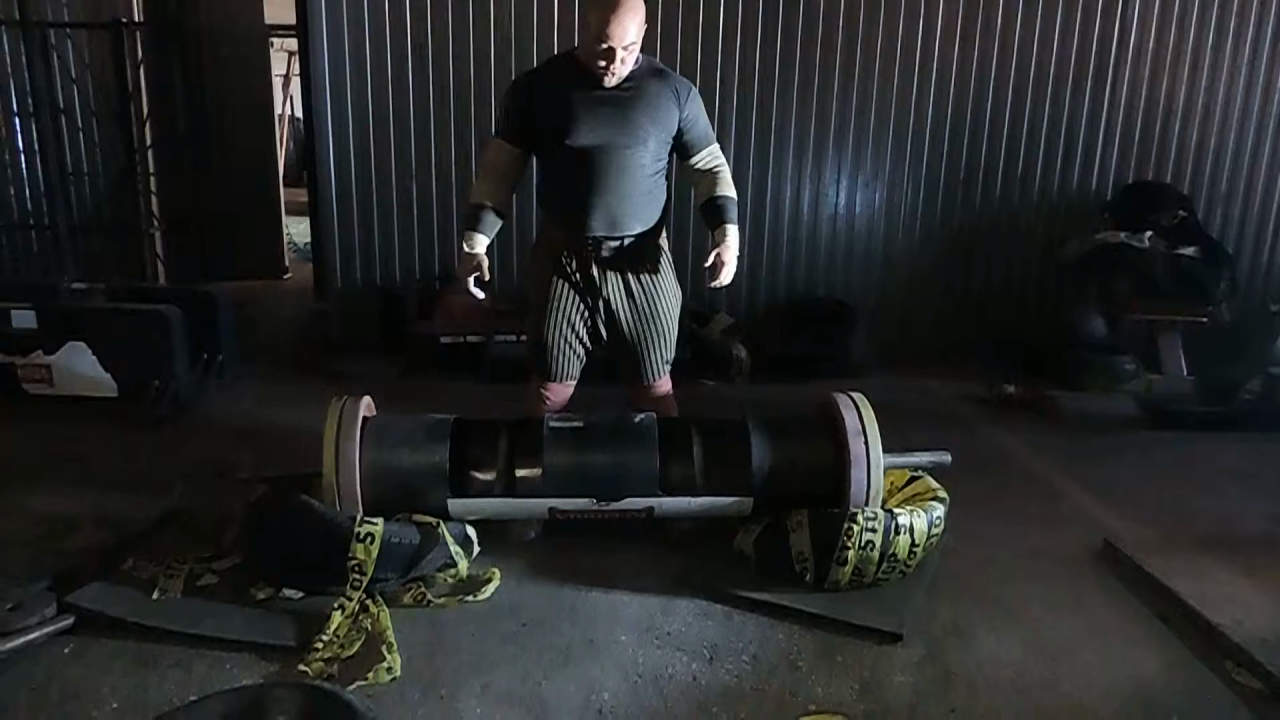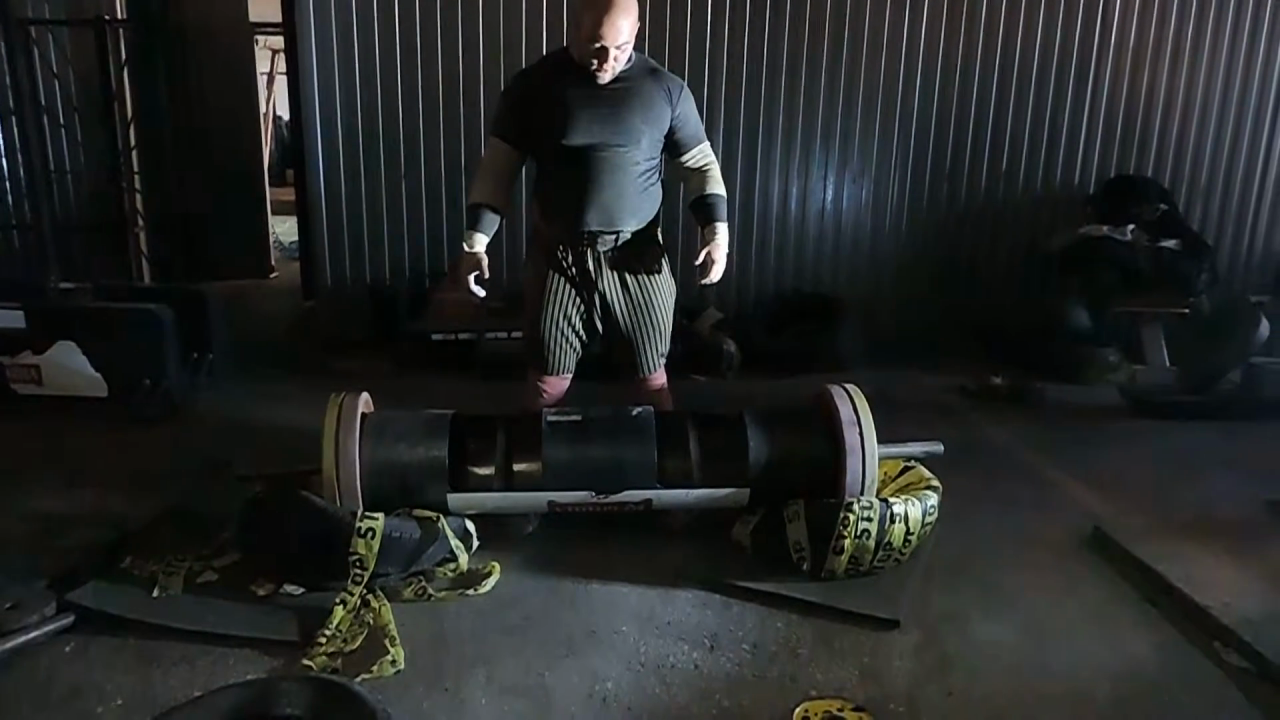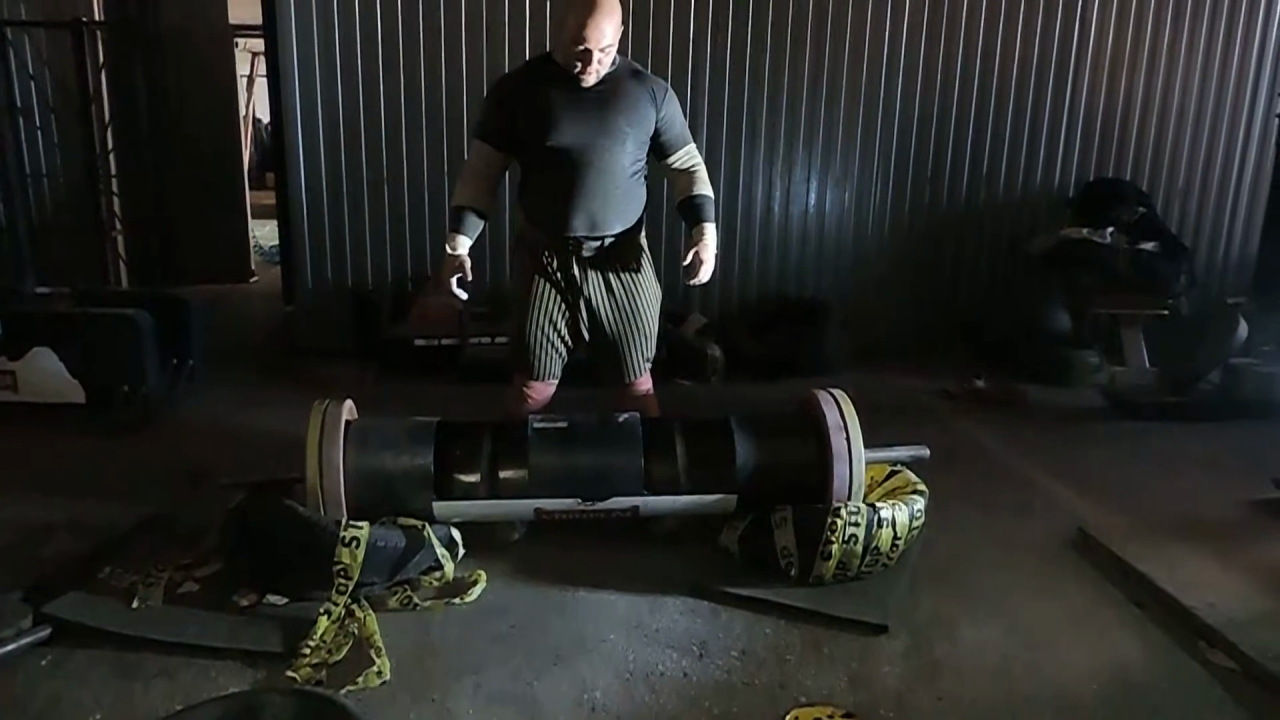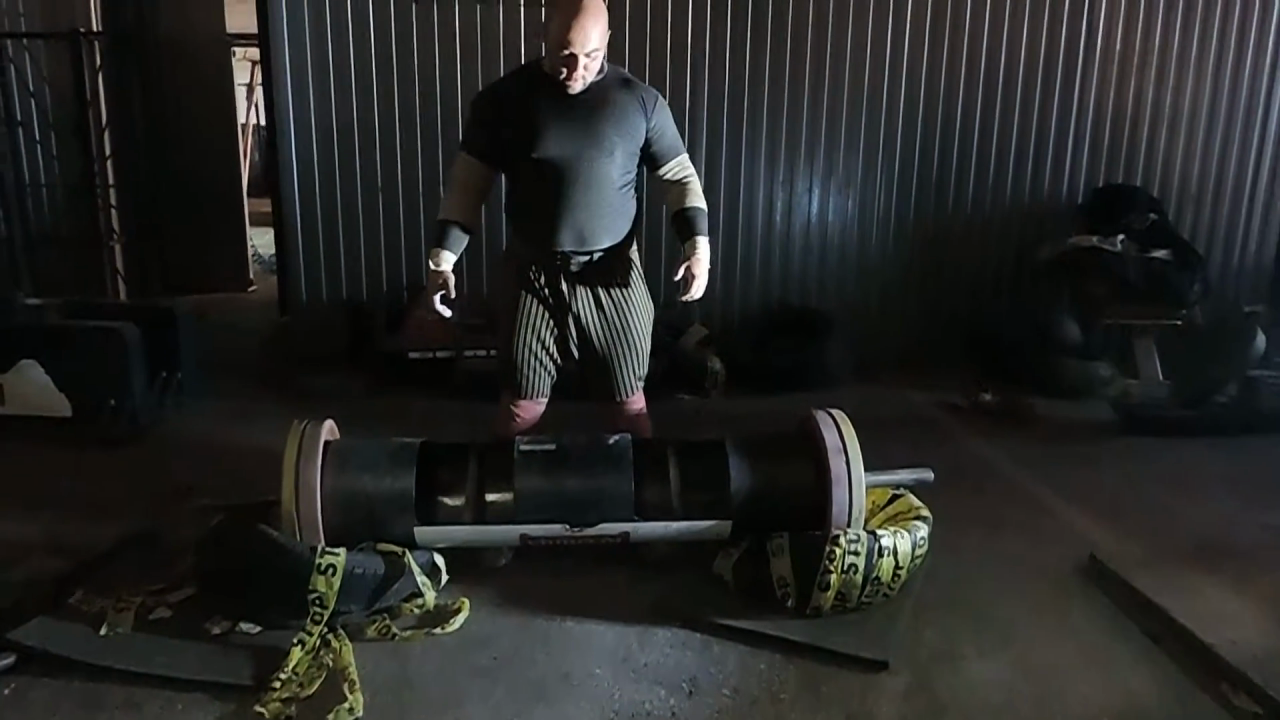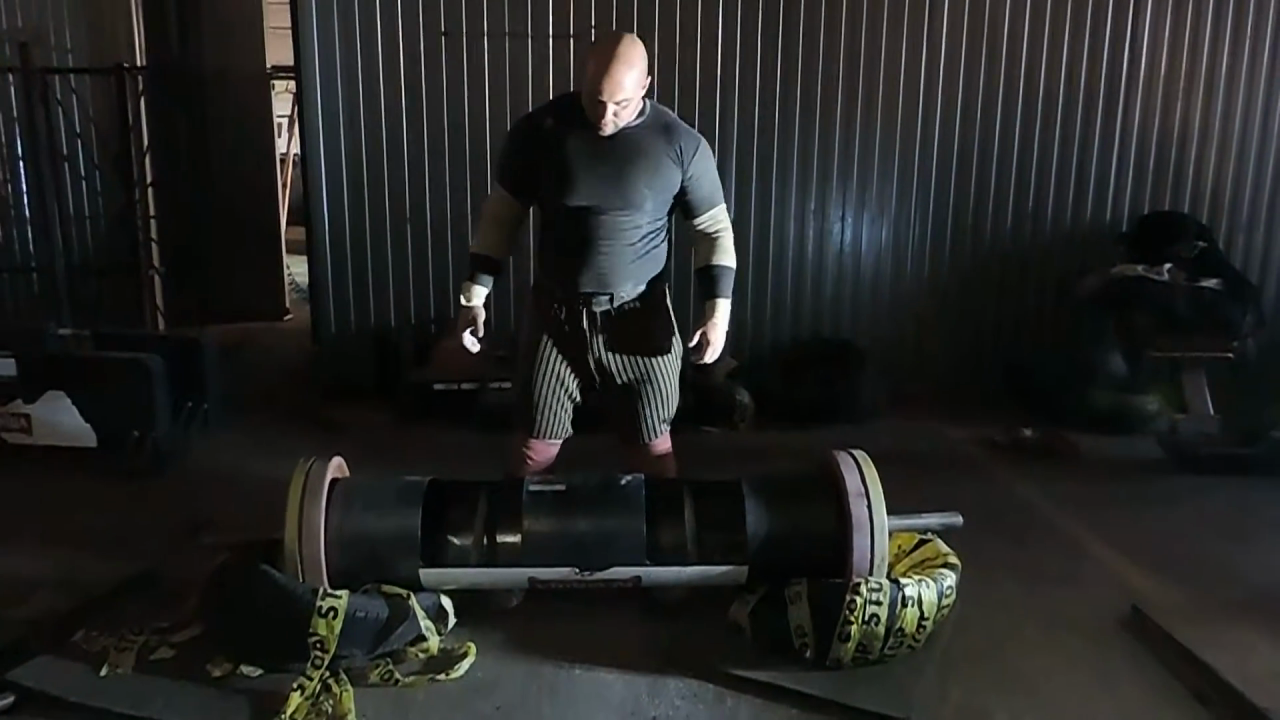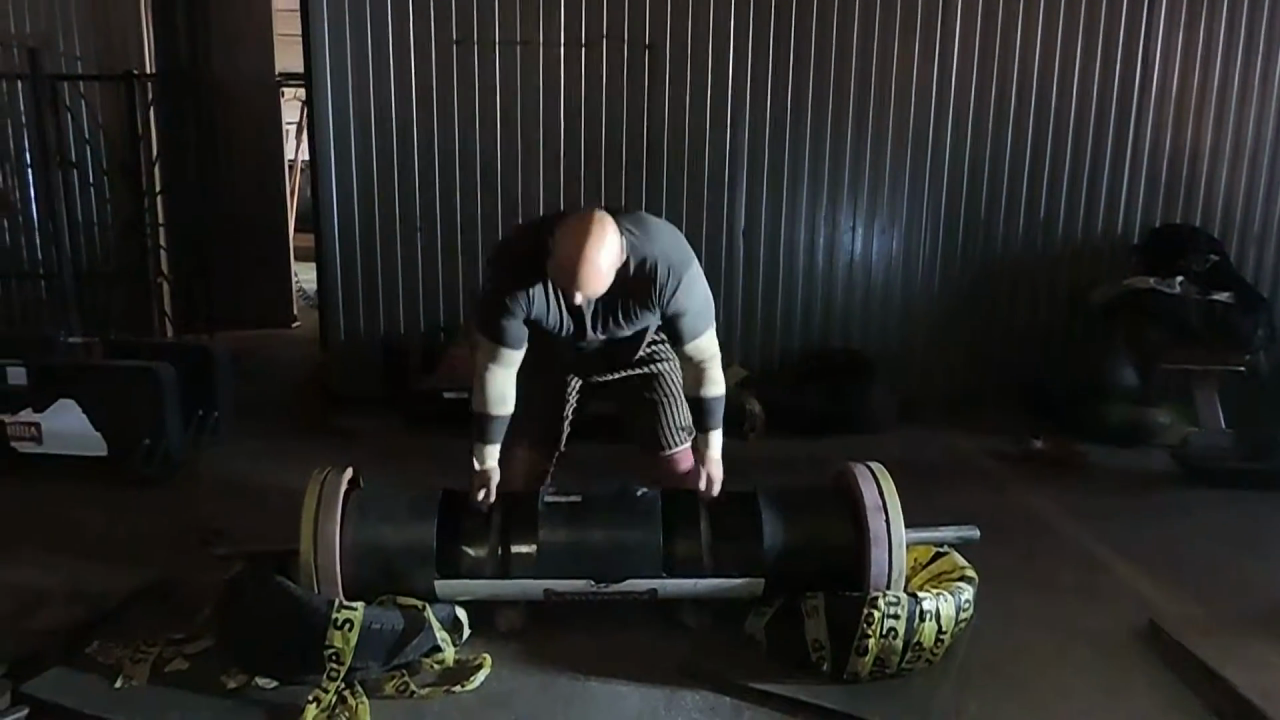
dt=0.7s
person 1, frame 1
left shoulder: (673, 90)
right shoulder: (538, 86)
left elbow: (709, 165)
right elbow: (499, 167)
left wrist: (727, 233)
right wrist: (475, 242)
left hip: (641, 262)
right hip: (562, 258)
left knee: (655, 384)
right knee: (551, 387)
person 1, frame 2
left shoulder: (666, 88)
right shoulder: (533, 85)
left elbow: (700, 163)
right elbow: (498, 166)
left wrist: (717, 231)
right wrist: (476, 241)
left hip: (637, 255)
right hip: (557, 254)
left knee: (651, 376)
right knee: (548, 379)
person 1, frame 3
left shoulder: (650, 91)
right shoulder: (518, 88)
left elbow: (686, 165)
right elbow: (481, 169)
left wrist: (705, 231)
right wrist: (459, 243)
left hip: (622, 258)
right hip: (544, 258)
left knee: (637, 379)
right knee: (534, 384)
person 1, frame 4
left shoulder: (640, 100)
right shoulder: (503, 98)
left elbow: (679, 176)
right elbow: (467, 183)
left wrist: (697, 244)
right wrist: (443, 259)
left hip: (612, 275)
right hip: (532, 274)
left knee: (629, 399)
right knee: (522, 404)
person 1, frame 5
left shoulder: (681, 143)
right shoulder: (539, 130)
left elbow: (713, 229)
right elbow: (501, 214)
left wrist: (719, 308)
right wrist: (474, 294)
left hip: (638, 316)
right hip: (554, 311)
left knee: (652, 445)
right knee: (537, 444)
person 1, frame 6
left shoulder: (668, 263)
right shoulder: (517, 264)
left elbow: (703, 356)
right elbow: (496, 365)
left wrist: (711, 445)
right wrist: (487, 457)
left hip: (642, 349)
right hip: (553, 355)
left knee: (679, 463)
right knee: (525, 467)
